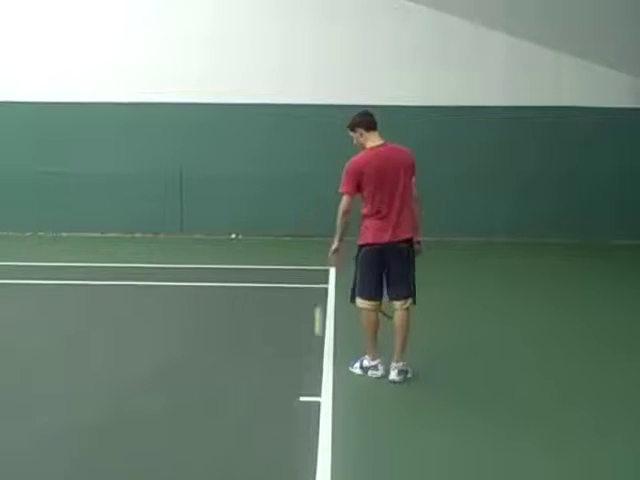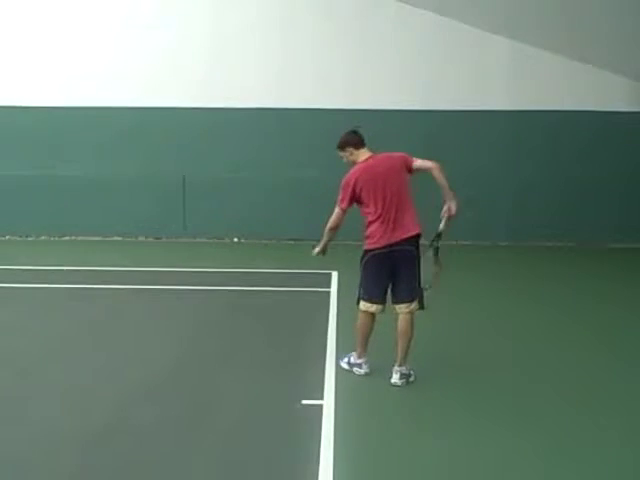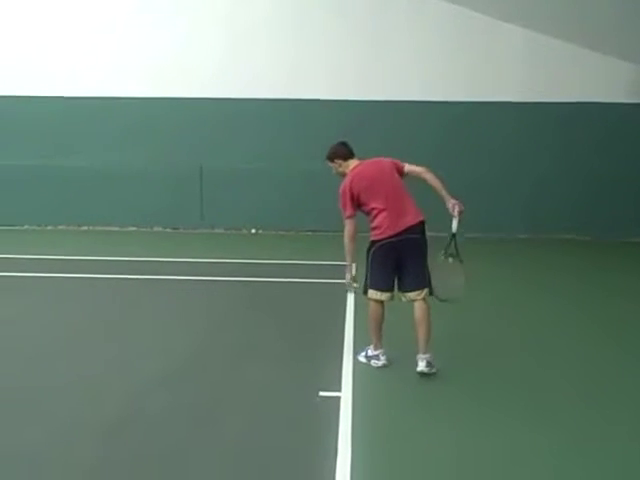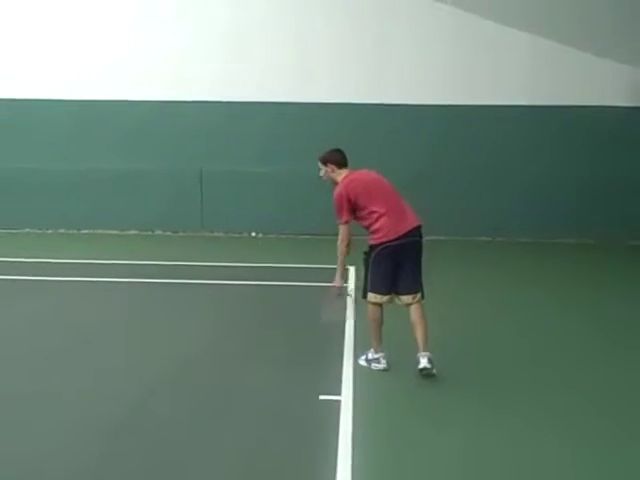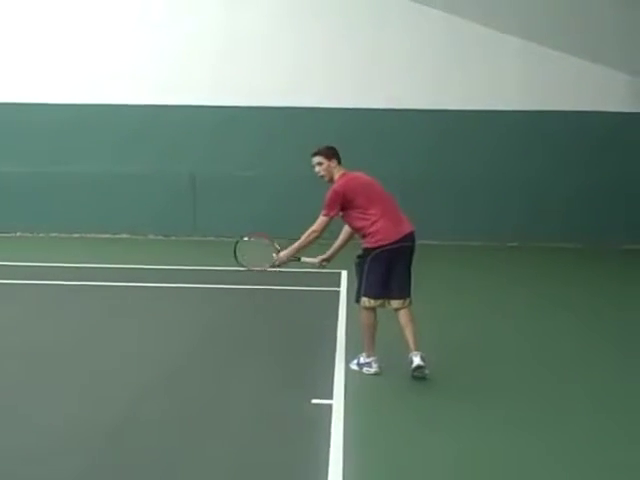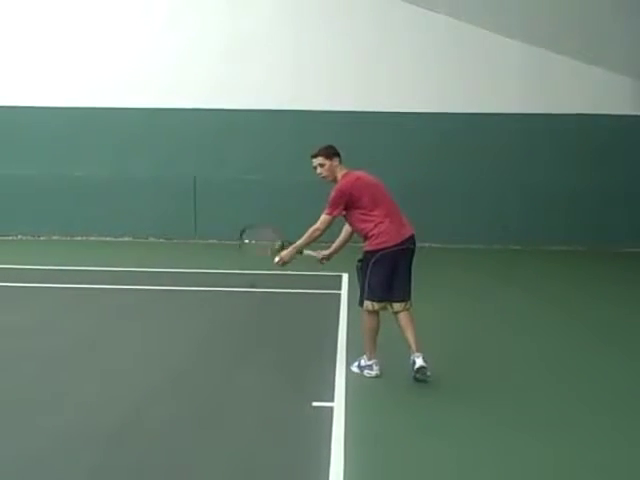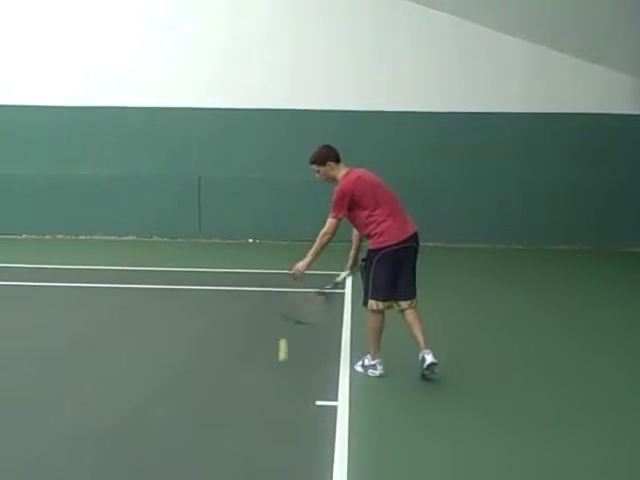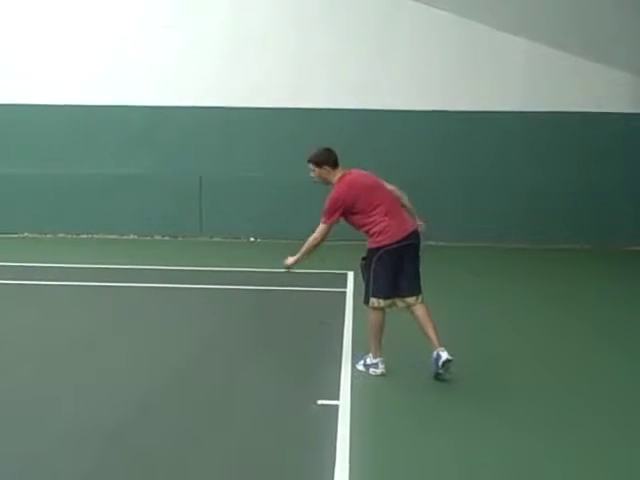
dt=0.4s
person 1, frame 1
left shoulder: (356, 163)
right shoulder: (405, 155)
left elbow: (345, 208)
right elbow: (413, 198)
left wrist: (337, 241)
right wrist: (416, 234)
left hip: (371, 242)
right hip: (402, 240)
left knee: (367, 303)
right knee: (402, 304)
left ankle: (372, 361)
right ankle: (398, 365)
person 1, frame 2
left shoulder: (352, 177)
right shoulder: (396, 160)
left elbow: (335, 221)
right elbow: (432, 167)
left wrist: (322, 246)
right wrist: (450, 199)
left hip: (377, 246)
right hip: (408, 241)
left knee: (367, 306)
right knee: (406, 309)
left ankle: (359, 359)
right ankle: (400, 369)
person 1, frame 3
left shoulder: (347, 185)
right shoulder: (383, 162)
left elbow: (350, 231)
right elbow: (422, 171)
left wrist: (350, 269)
right wrist: (448, 199)
left hip: (385, 237)
right hip: (414, 229)
left knee: (376, 296)
right knee: (420, 296)
left ankle: (376, 352)
right ankle: (424, 357)
person 1, frame 4
left shoulder: (342, 191)
right shoulder: (368, 175)
left elbow: (344, 238)
left wrist: (340, 273)
left hip: (386, 240)
right hip: (412, 232)
left knee: (374, 298)
right knee: (413, 299)
left ankle: (377, 355)
right ankle: (424, 355)
person 1, frame 5
left shoulder: (339, 188)
right shoulder: (356, 180)
left elbow: (316, 230)
right elbow: (351, 224)
left wrist: (289, 252)
right wrist: (330, 255)
left hip: (381, 244)
right hip: (405, 237)
left knee: (368, 302)
right knee: (401, 302)
left ankle: (369, 359)
right ankle: (415, 355)
person 1, frame 6
left shoulder: (343, 188)
right shoulder: (359, 178)
left elbow: (319, 228)
left wrist: (292, 250)
right wrist: (332, 251)
left hip: (382, 246)
right hip: (405, 240)
left knee: (371, 305)
right knee: (400, 304)
left ankle: (370, 362)
right ankle: (417, 356)
person 1, frame 7
left shoulder: (344, 188)
right shoulder: (360, 175)
left elbow: (328, 233)
left wrist: (307, 262)
right wrist: (352, 258)
left hip: (385, 245)
right hip: (408, 237)
left knee: (375, 304)
right knee: (406, 302)
left ankle: (373, 361)
right ankle: (426, 354)
person 1, frame 8
left shoulder: (338, 195)
right shoulder: (359, 175)
left elbow: (319, 236)
right elbow: (394, 192)
left wrist: (296, 258)
right wrist: (414, 218)
left hip: (385, 243)
right hip: (408, 235)
left knee: (376, 302)
right knee: (413, 298)
left ankle: (375, 360)
right ankle: (439, 351)
